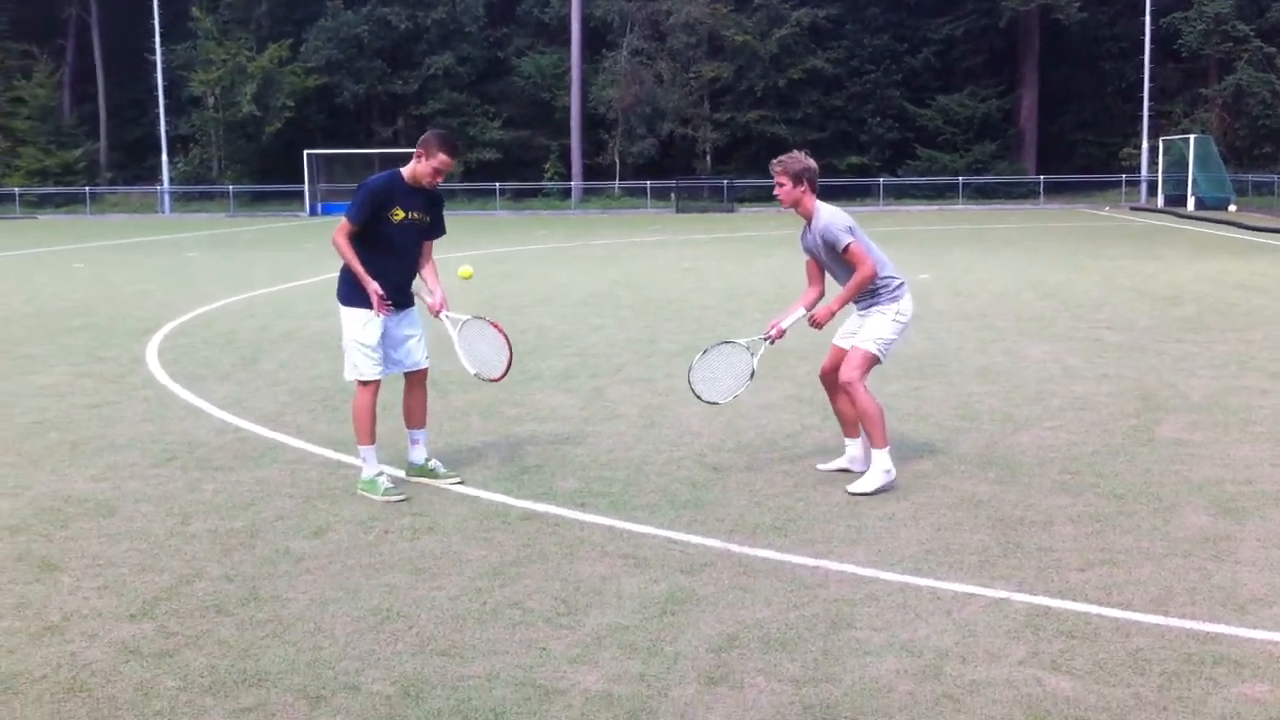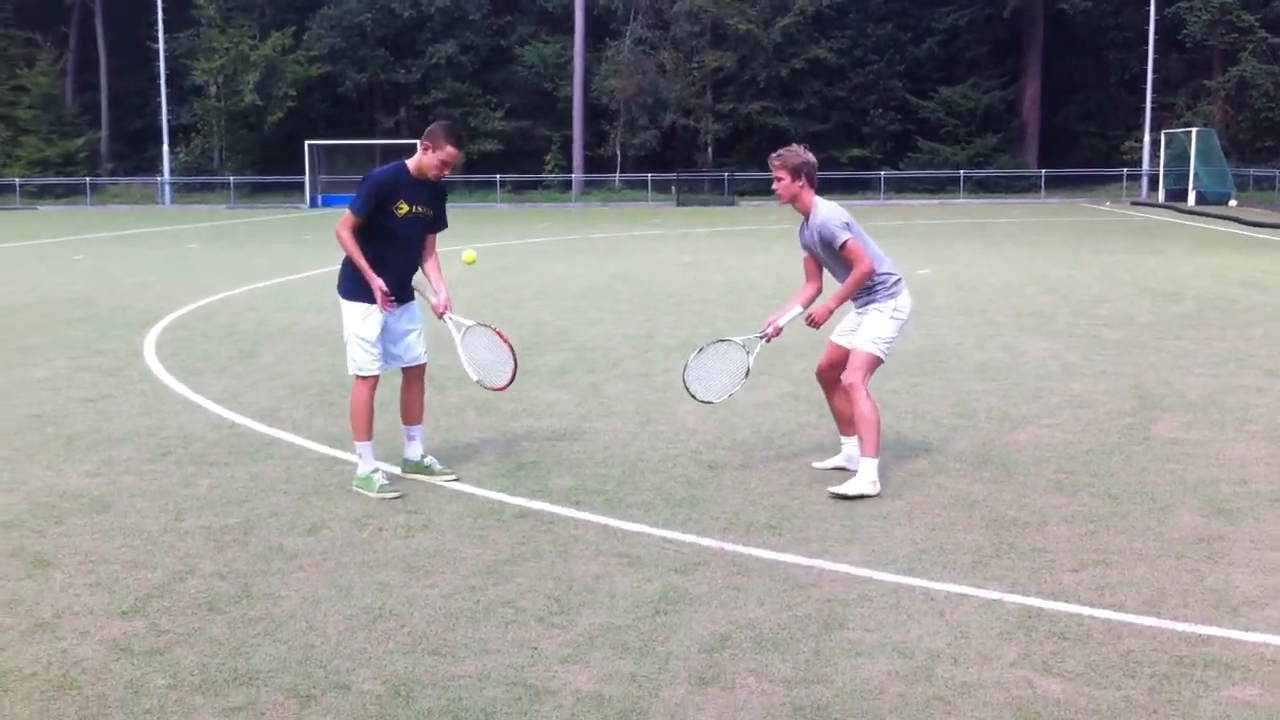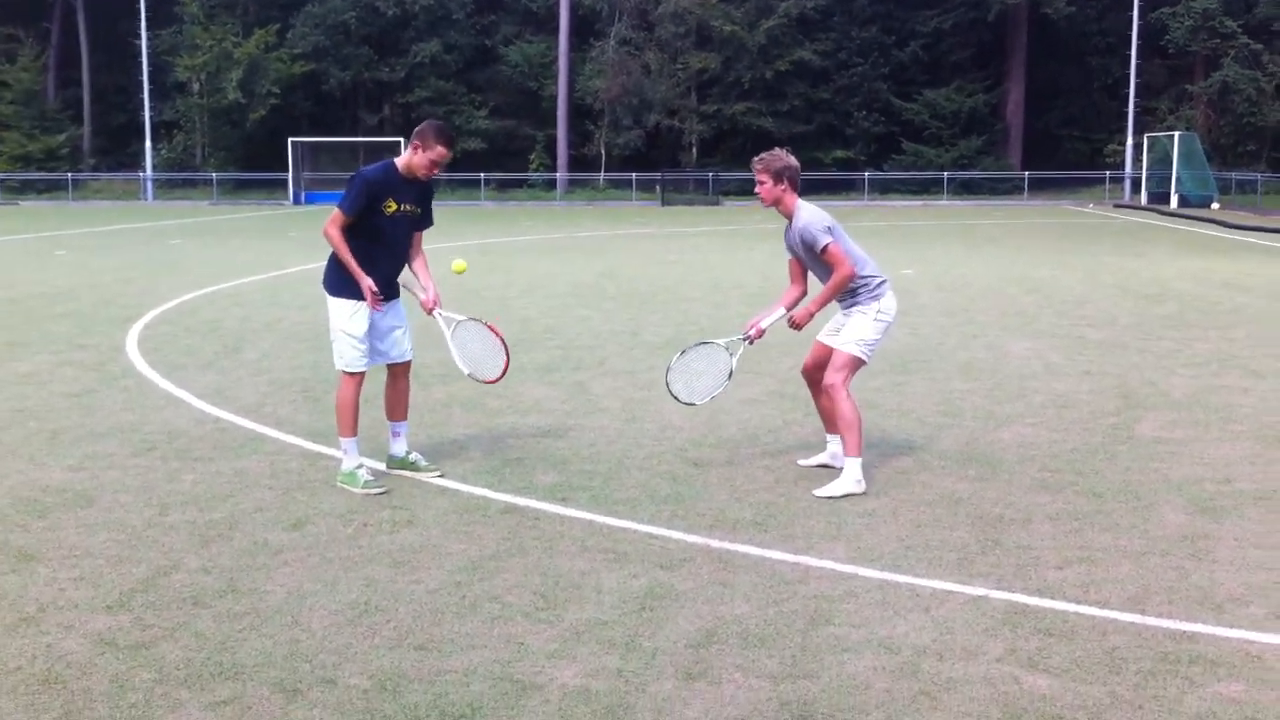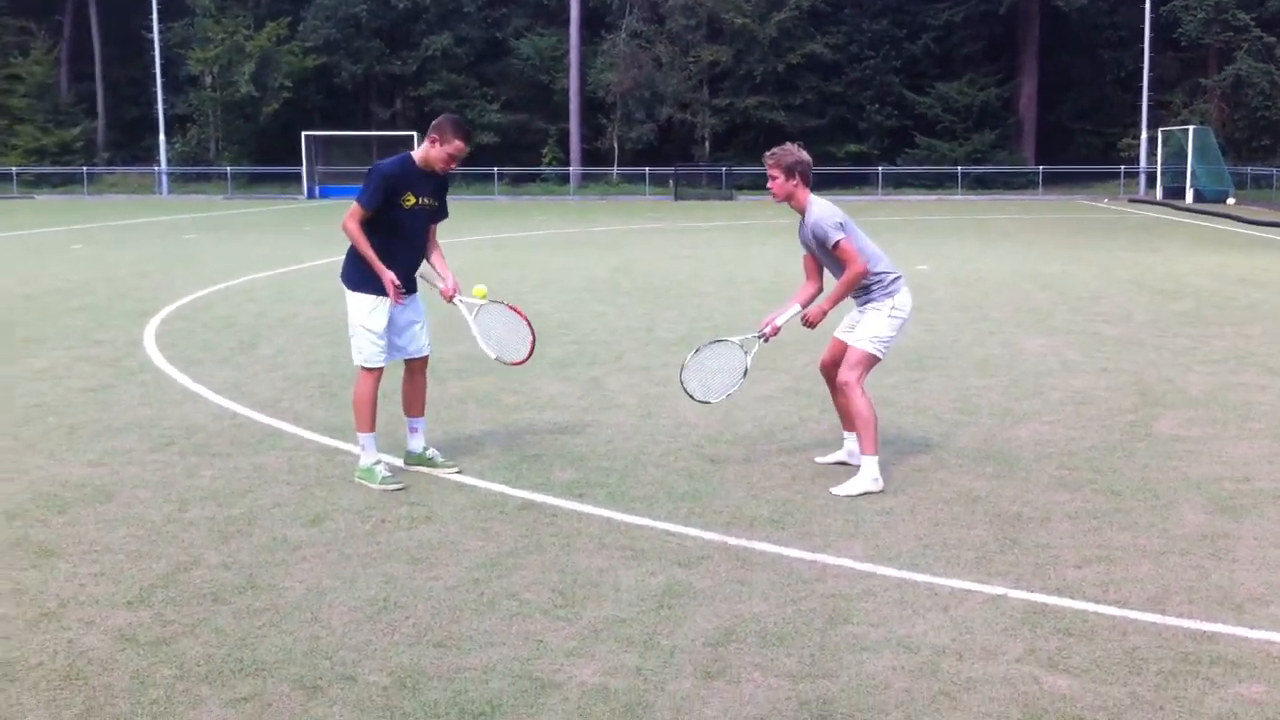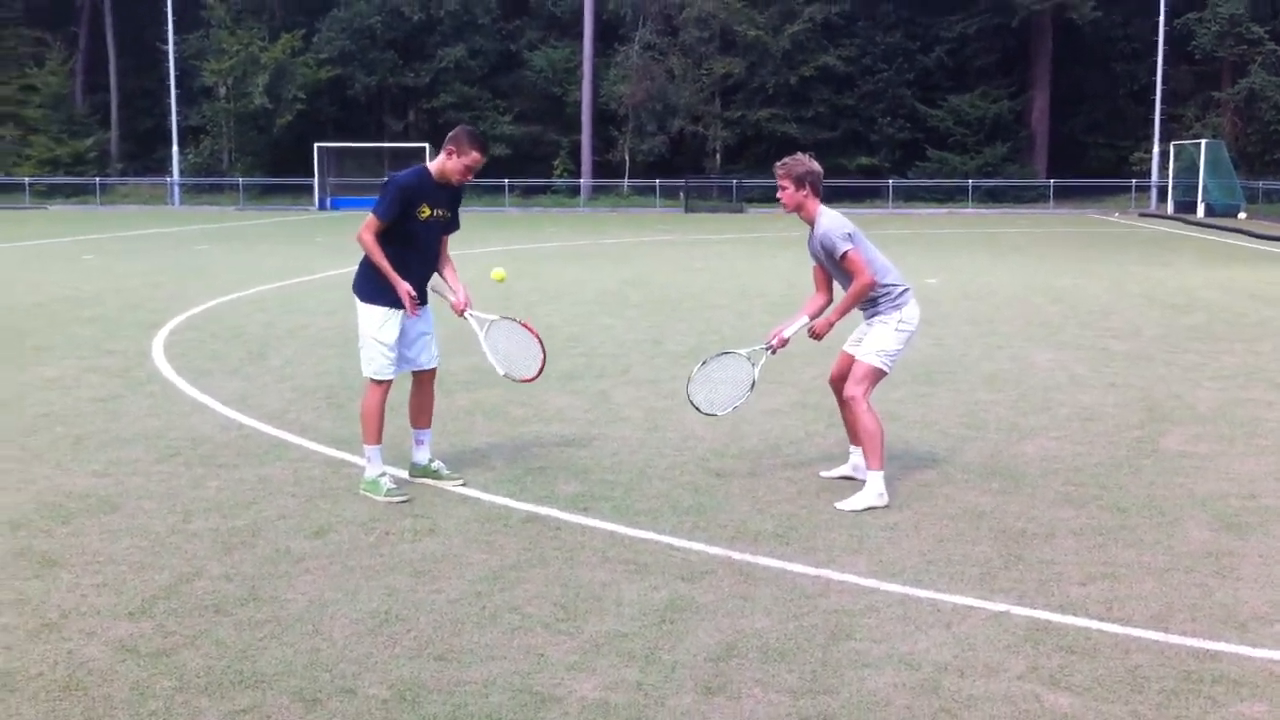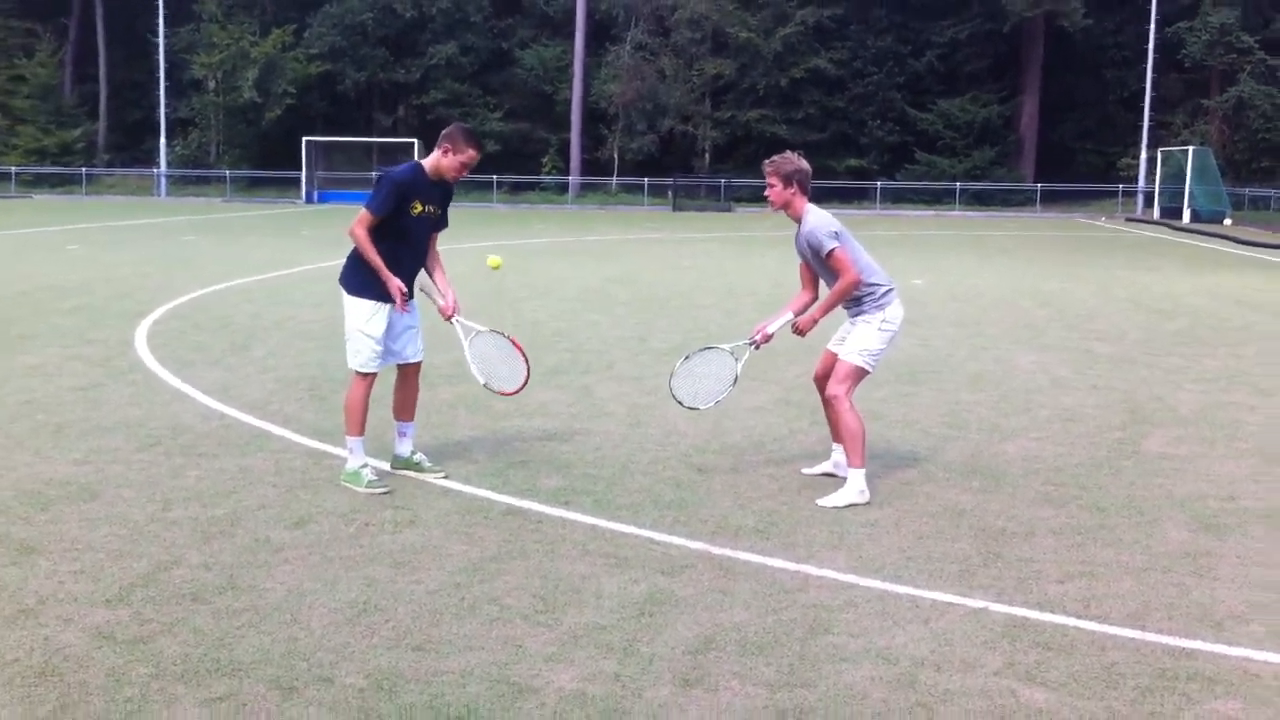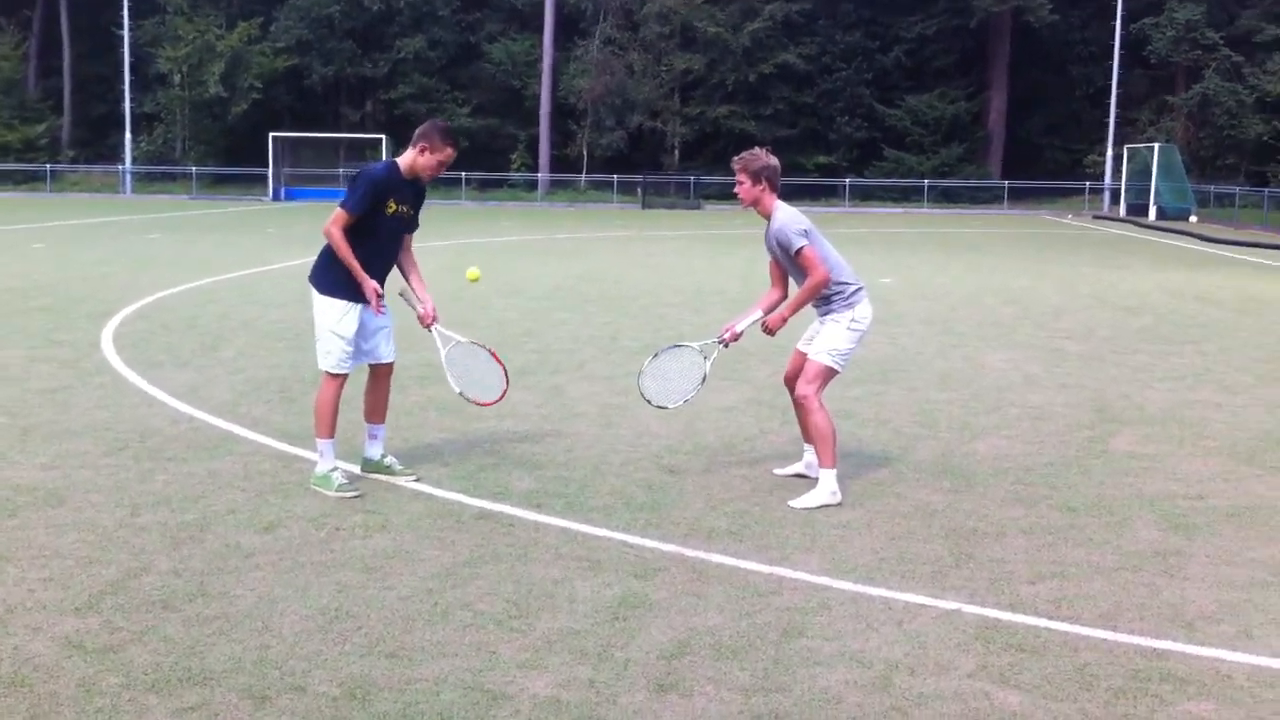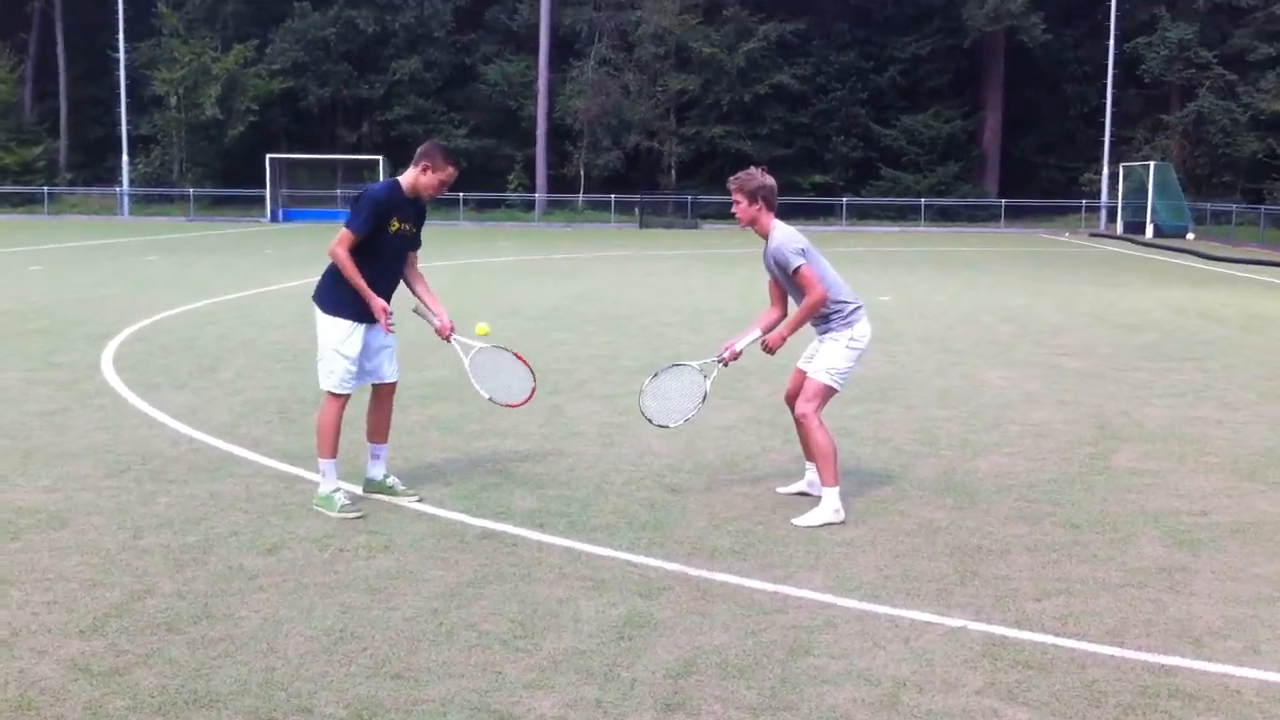
dt=0.1s
person 1, frame 1
left shoulder: (432, 200)
right shoulder: (377, 188)
left elbow: (425, 256)
right elbow: (340, 237)
left wrist: (436, 291)
right wrist: (367, 282)
left hip: (402, 301)
right hip: (362, 299)
left knee: (417, 373)
right knee: (368, 382)
left ankle: (418, 458)
right ankle: (369, 472)
person 1, frame 2
left shoulder: (436, 193)
right shoulder: (382, 181)
left elbow: (428, 250)
right elbow: (344, 230)
left wrist: (440, 290)
right wrist: (371, 278)
left hip: (402, 296)
right hip: (363, 294)
left knee: (415, 369)
right knee: (368, 377)
left ankle: (414, 455)
right ankle: (365, 469)
person 1, frame 3
left shoulder: (422, 190)
right shoulder: (371, 179)
left elbow: (414, 246)
right elbow: (332, 228)
left wrist: (428, 286)
right wrist: (360, 277)
left hip: (388, 292)
right hip: (350, 290)
left knee: (400, 365)
right knee: (353, 372)
left ankle: (399, 451)
right ankle: (350, 465)
person 1, frame 4
left shoulder: (438, 183)
right shoulder: (389, 172)
right elbow: (351, 223)
left wrist: (446, 275)
right wrist: (382, 271)
left hip: (406, 287)
right hip: (369, 285)
left knee: (418, 361)
right knee: (372, 368)
left ankle: (416, 447)
right ankle: (367, 460)
person 1, frame 5
left shoulder: (451, 194)
right shoulder: (405, 184)
right elbow: (365, 235)
left wrist: (458, 289)
right wrist: (397, 282)
left hip: (415, 298)
right hip: (380, 296)
left knee: (426, 372)
right knee: (380, 380)
left ankle: (421, 460)
right ankle: (373, 472)
person 1, frame 6
left shoulder: (442, 191)
right shoulder: (399, 180)
right elbow: (358, 229)
left wrist: (446, 292)
right wrist: (388, 278)
left hip: (402, 293)
right hip: (368, 289)
left knee: (411, 366)
right knee: (365, 372)
left ankle: (404, 451)
right ankle: (355, 464)
person 1, frame 7
left shoulder: (415, 192)
right shoulder: (375, 178)
left elbow: (403, 250)
right elbow: (332, 229)
left wrist: (424, 298)
right wrist: (363, 279)
left hip: (371, 293)
right hip: (338, 289)
left knee: (383, 366)
right knee: (336, 374)
left ankle: (374, 455)
right ankle: (324, 468)
person 1, frame 8
left shoulder: (416, 210)
right shoulder: (378, 198)
left elbow: (410, 268)
right elbow: (338, 250)
left wrist: (438, 311)
right wrist: (371, 298)
left hip: (375, 313)
right hip: (342, 308)
left knee: (385, 386)
right knee: (338, 393)
left ankle: (376, 475)
right ankle: (327, 488)
person 2, frame 1
left shoulder: (829, 222)
right shoulder: (808, 233)
left elbow: (868, 269)
right elbow: (815, 288)
left wrist: (832, 308)
right wrist: (785, 319)
left hip: (890, 303)
right hip: (867, 307)
left knee: (852, 377)
right knee: (829, 374)
left ankle: (881, 465)
right ankle: (855, 453)
person 2, frame 2
left shoulder: (826, 217)
right shoulder: (806, 229)
left elbow: (865, 266)
right elbow: (812, 285)
left wrist: (830, 307)
right wrist: (781, 317)
left hip: (887, 300)
right hip: (865, 303)
left knee: (853, 380)
right knee: (827, 371)
left ankle: (869, 474)
right ankle: (851, 452)
person 2, frame 3
left shoulder: (808, 222)
right shoulder: (792, 230)
left elbow: (846, 270)
right elbow: (798, 287)
left wrist: (811, 310)
right wrist: (763, 318)
left hip: (872, 302)
right hip: (853, 305)
left knee: (834, 382)
right knee: (812, 370)
left ankle: (853, 473)
right ankle: (836, 449)
person 2, frame 4
left shoulder: (820, 217)
right shoulder: (806, 225)
left elbow: (858, 267)
right elbow: (813, 283)
left wrist: (824, 308)
right wrist: (778, 316)
left hip: (886, 299)
right hip: (869, 301)
left knee: (849, 379)
right knee: (830, 366)
left ankle: (870, 471)
right ankle: (853, 446)
person 2, frame 5
left shoulder: (828, 228)
right shoulder: (815, 235)
left elbow: (865, 279)
right elbow: (823, 295)
left wrist: (830, 320)
right wrist: (786, 328)
left hip: (894, 312)
right hip: (878, 314)
left knee: (855, 393)
right knee: (839, 380)
left ankle: (875, 487)
right ankle: (858, 461)
person 2, frame 6
left shoulder: (815, 226)
right shoulder: (803, 233)
left elbow: (851, 277)
right elbow: (808, 292)
left wrist: (814, 317)
right wrist: (771, 324)
left hip: (878, 311)
right hip: (862, 312)
left knee: (838, 392)
right knee: (823, 379)
left ankle: (856, 484)
right ankle: (840, 458)
person 2, frame 7
left shoulder: (784, 224)
right shoulder: (772, 229)
left elbow: (820, 275)
right elbow: (779, 290)
left wrist: (784, 315)
right wrist: (741, 322)
left hip: (847, 310)
right hip: (832, 312)
left knee: (807, 392)
right knee: (793, 379)
left ankle: (828, 486)
right ankle: (812, 460)
person 2, frame 8
left shoulder: (782, 243)
right shoulder: (771, 248)
left elbow: (818, 294)
right elbow: (778, 309)
left wrist: (783, 334)
right wrist: (741, 341)
left hip: (846, 328)
right hip: (831, 330)
left knee: (807, 411)
right knee: (794, 397)
left ankle: (831, 504)
right ankle: (814, 478)
